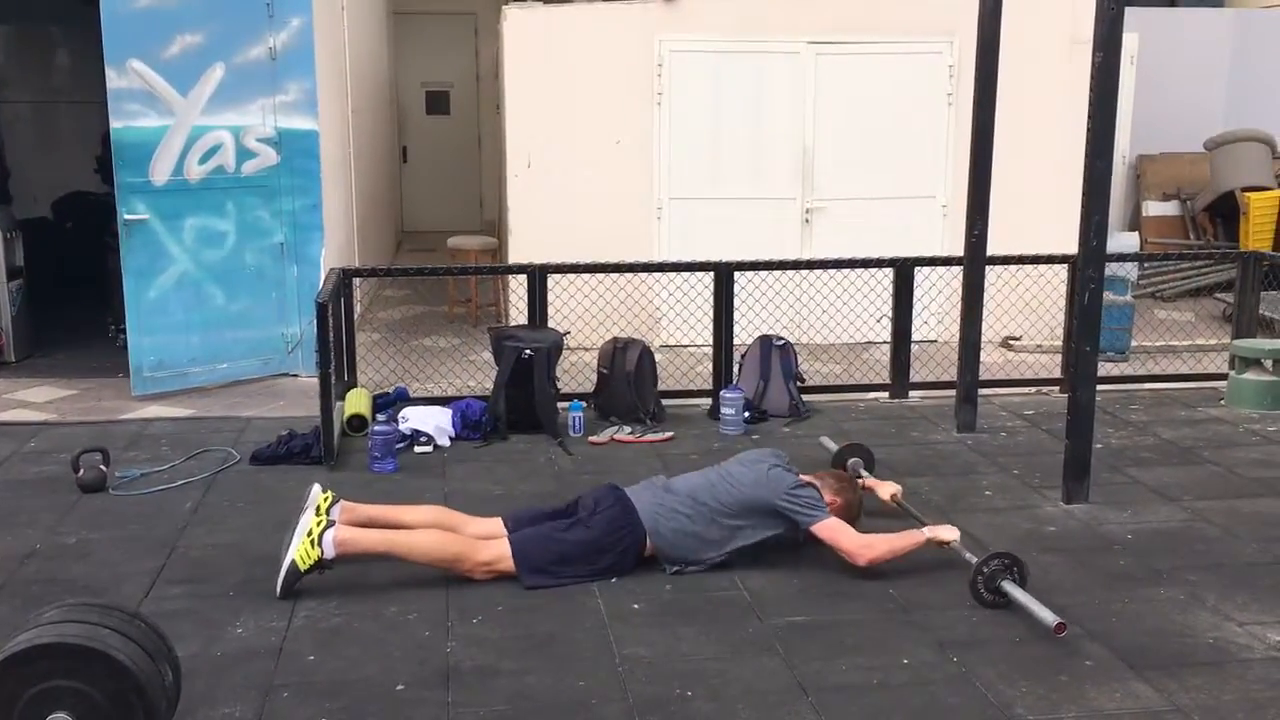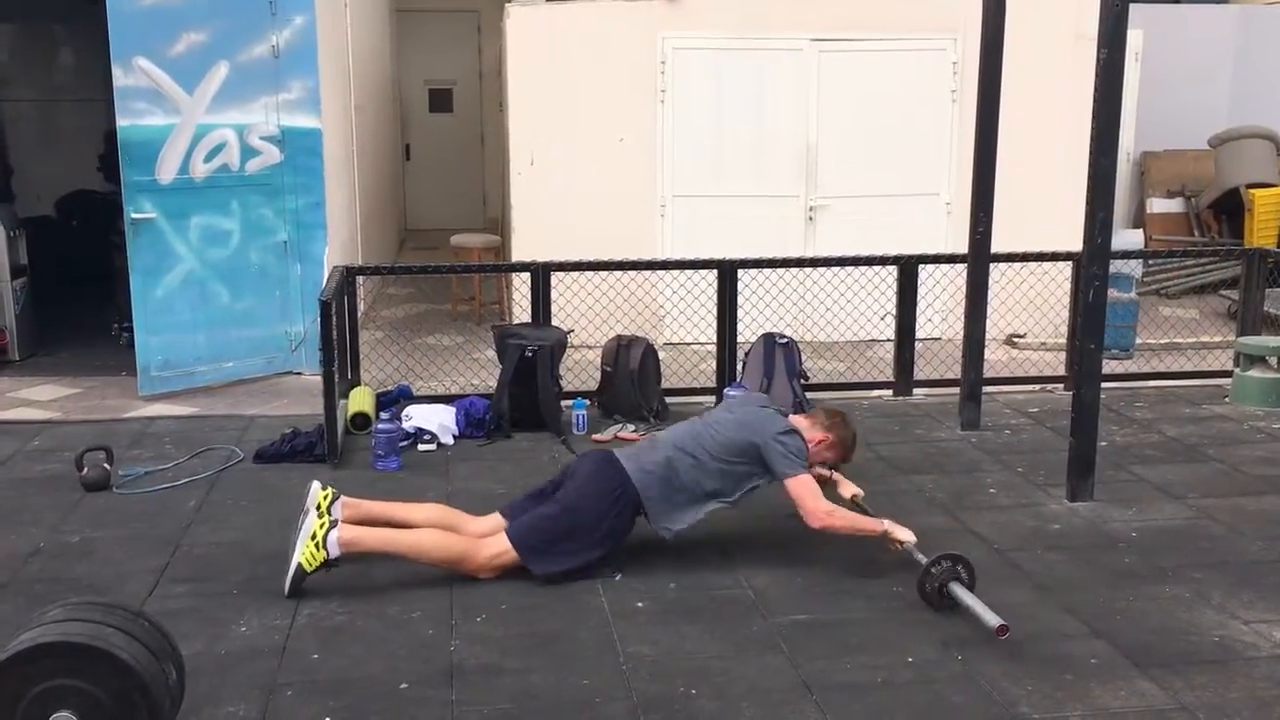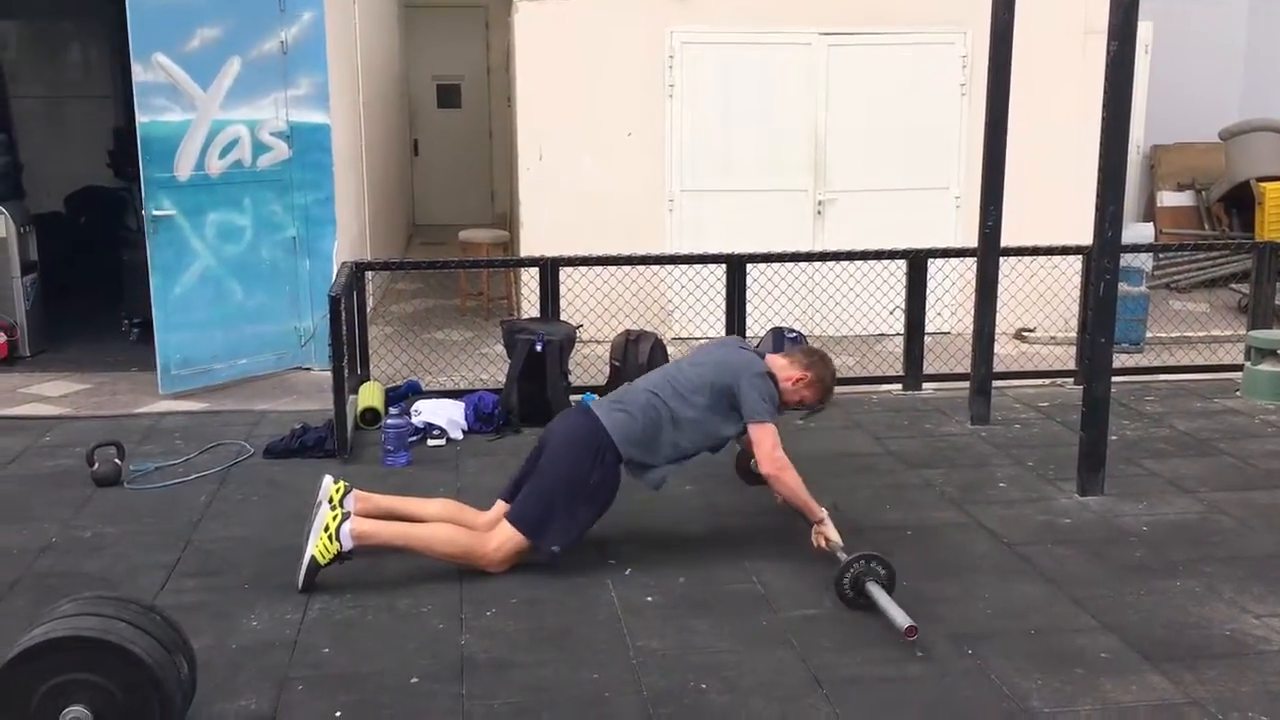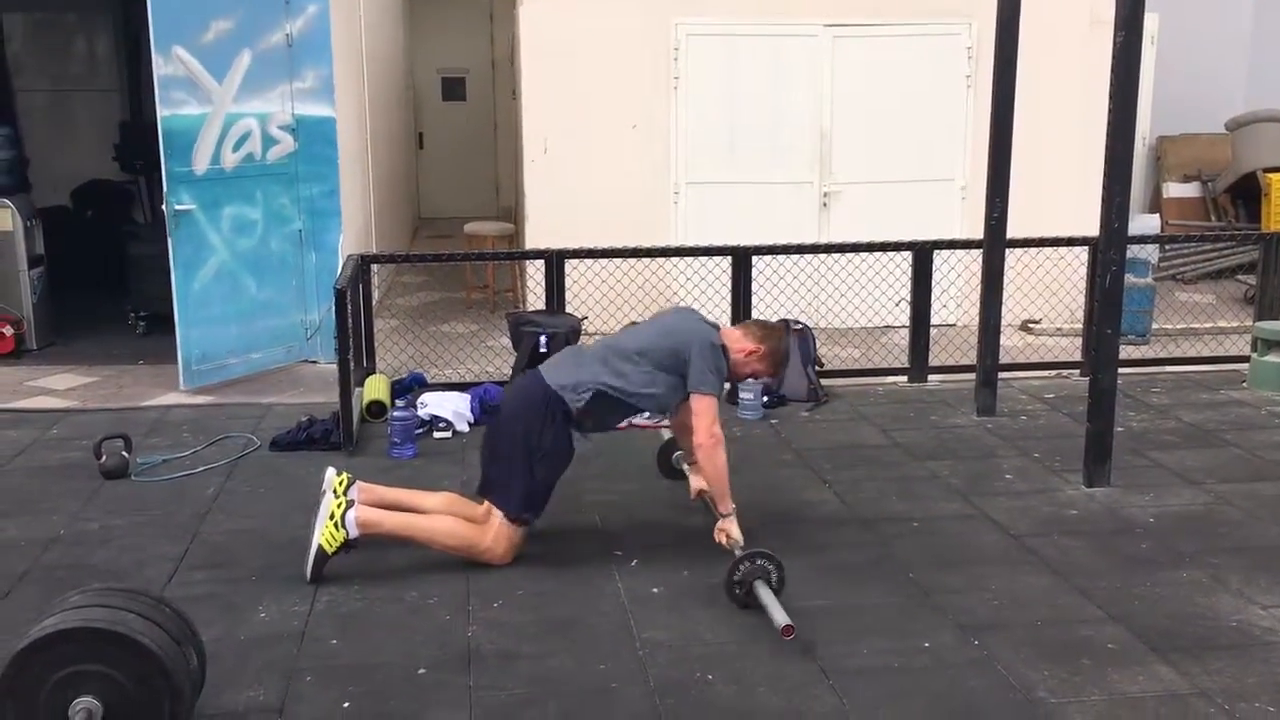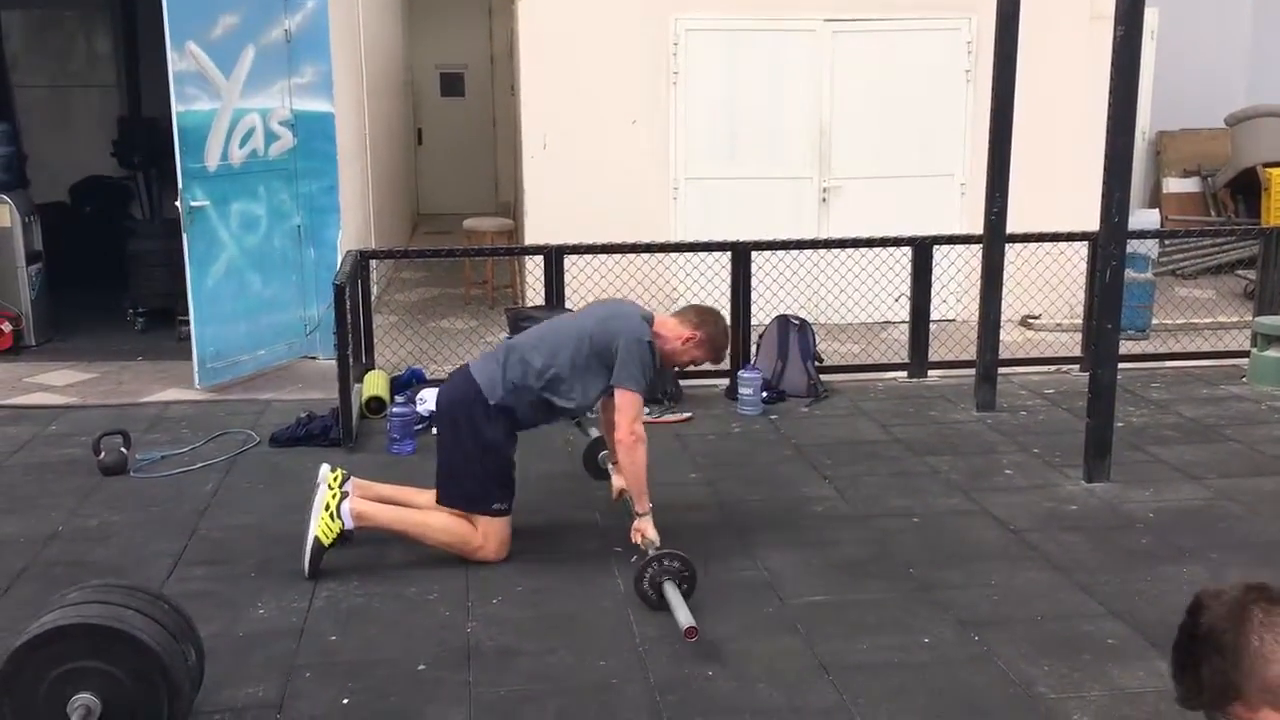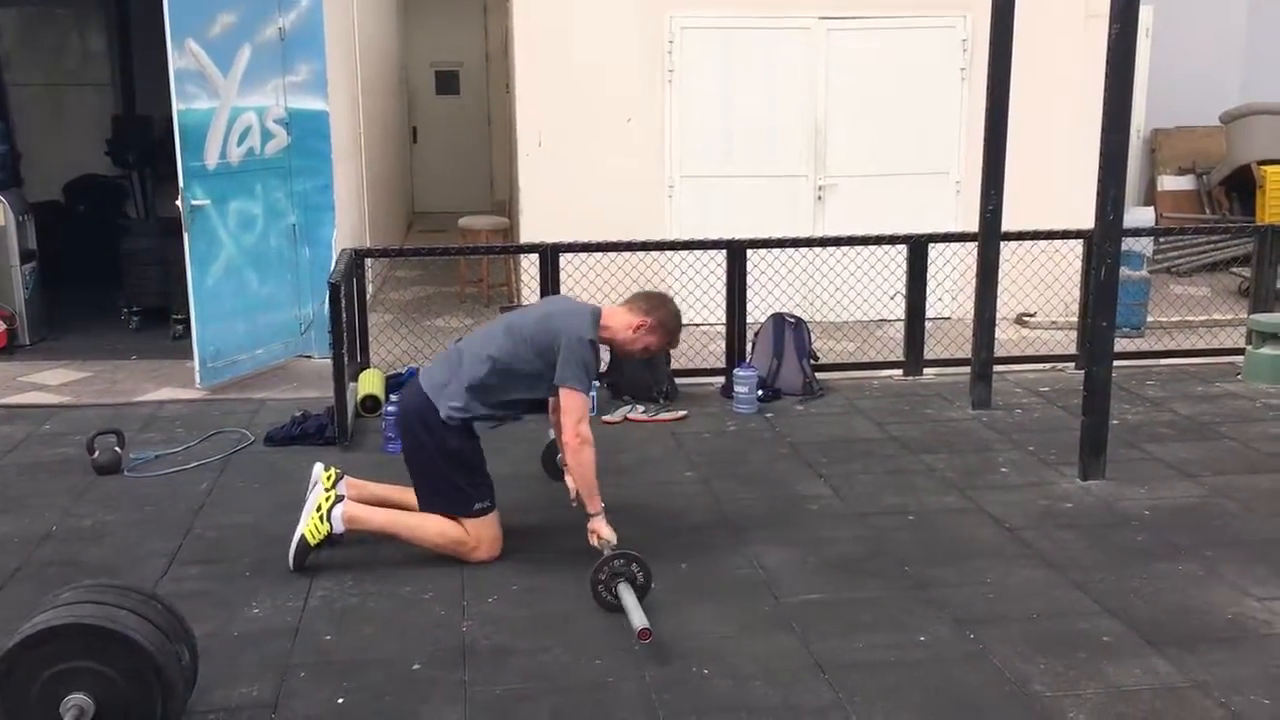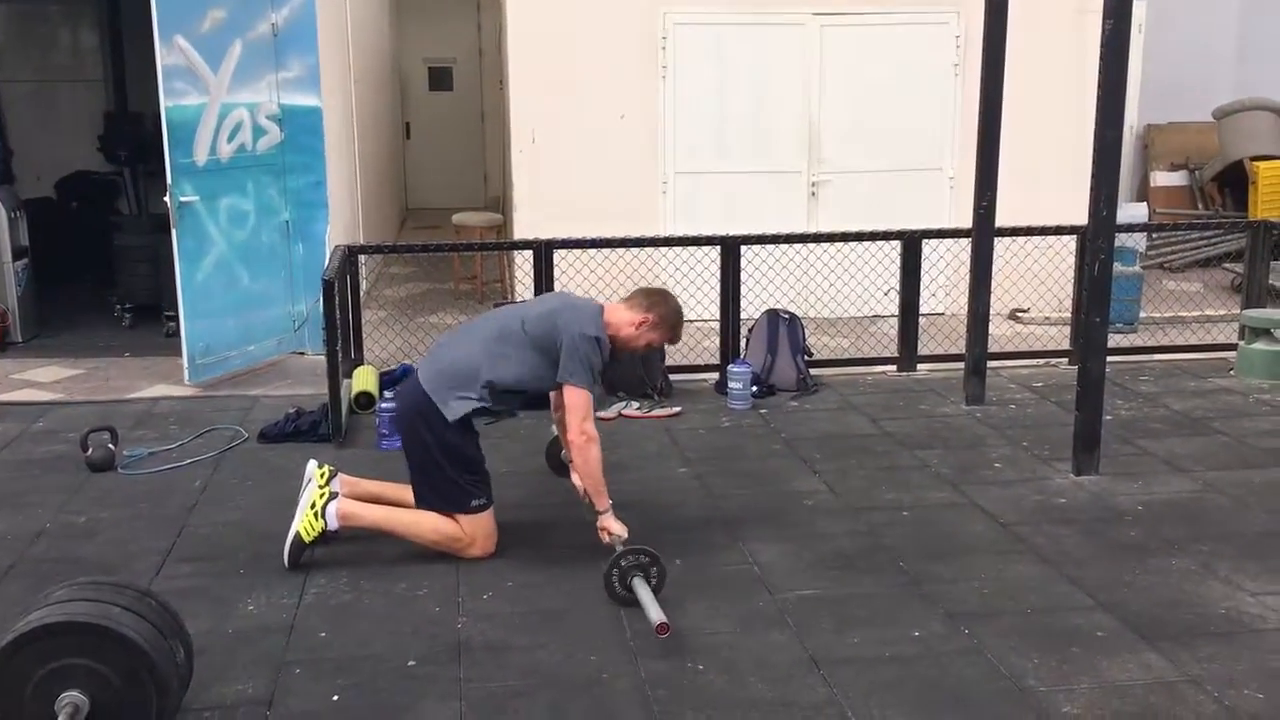
dt=0.4s
person 1, frame 1
left shoulder: (777, 462)
right shoulder: (796, 493)
right elbow: (861, 552)
left wrist: (870, 483)
right wrist: (929, 533)
left hip: (614, 503)
right hip: (622, 534)
left knee: (476, 528)
right knee: (479, 560)
left ankle: (338, 510)
right ankle: (334, 539)
person 1, frame 2
left shoulder: (762, 407)
right shoulder: (785, 437)
right elbow: (819, 517)
left wrist: (833, 477)
right wrist: (884, 527)
left hip: (602, 468)
right hip: (615, 494)
left knee: (478, 526)
right knee: (485, 557)
left ankle: (339, 506)
right ankle: (338, 539)
person 1, frame 3
left shoulder: (739, 352)
right shoulder: (758, 377)
left elbow: (740, 427)
right elbow: (774, 464)
left wrist: (772, 475)
right wrist: (818, 518)
left hip: (580, 426)
right hip: (596, 448)
left knee: (487, 521)
right knee: (494, 551)
left ankle: (350, 500)
right ankle: (349, 531)
person 1, frame 4
left shoulder: (692, 327)
right shoulder: (710, 348)
left elbow: (680, 409)
right elbow: (708, 437)
left wrist: (694, 470)
right wrist: (726, 514)
left hip: (532, 395)
right hip: (545, 408)
left knee: (486, 514)
right knee: (495, 544)
left ankle: (354, 492)
right ankle: (356, 518)
person 1, frame 5
left shoulder: (628, 319)
right shoulder: (639, 341)
left elbow: (607, 401)
right elbow: (630, 435)
left wrist: (616, 467)
right wrist: (643, 513)
left hip: (471, 391)
right hip: (481, 404)
left knee: (465, 509)
right knee: (488, 542)
left ankle: (347, 487)
right ankle: (351, 511)
person 1, frame 6
left shoulder: (575, 315)
right shoulder: (580, 337)
left elbow: (558, 404)
right elbow: (577, 435)
left wrist: (568, 468)
right wrist: (596, 514)
left hip: (430, 399)
right hip: (439, 411)
left knee: (452, 506)
right knee: (482, 544)
left ankle: (341, 487)
right ankle: (341, 514)
person 1, frame 7
left shoulder: (579, 313)
right shoulder: (586, 335)
left elbow: (560, 398)
right elbow: (582, 432)
left wrist: (574, 463)
right wrist: (604, 510)
left hip: (431, 390)
right hip: (440, 403)
left knee: (447, 504)
right knee: (476, 540)
left ankle: (333, 484)
right ankle: (335, 510)
